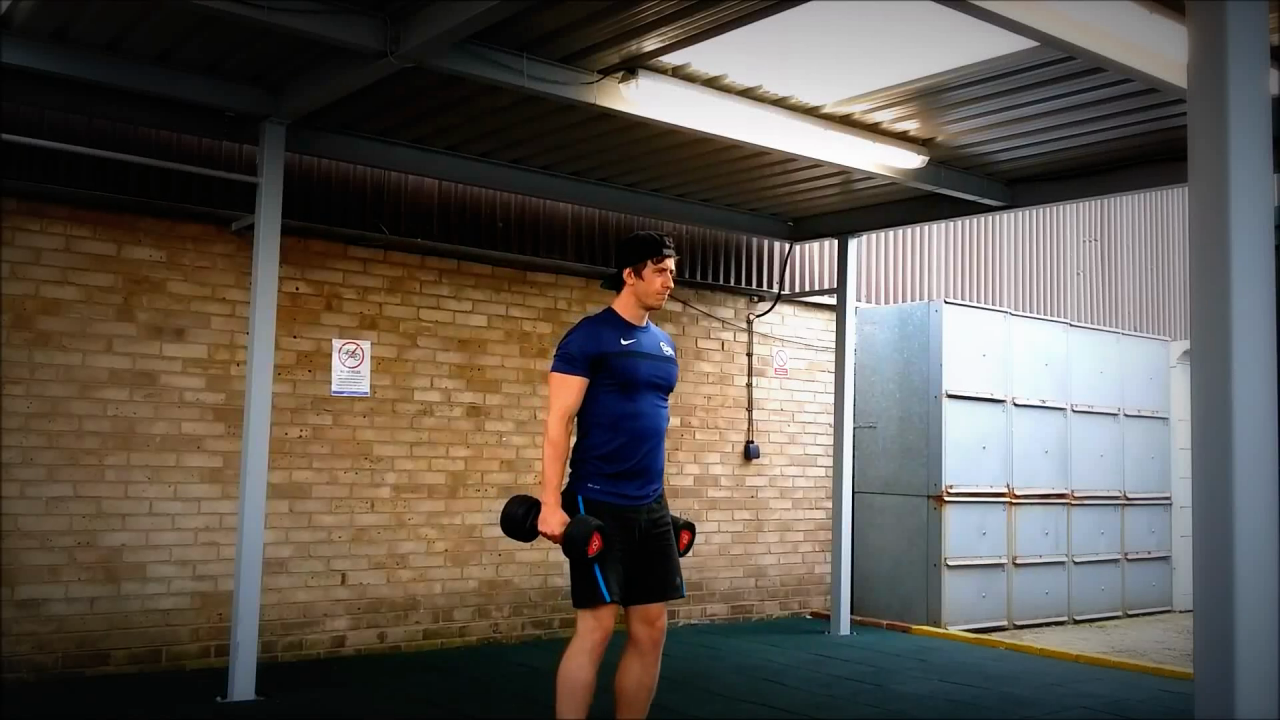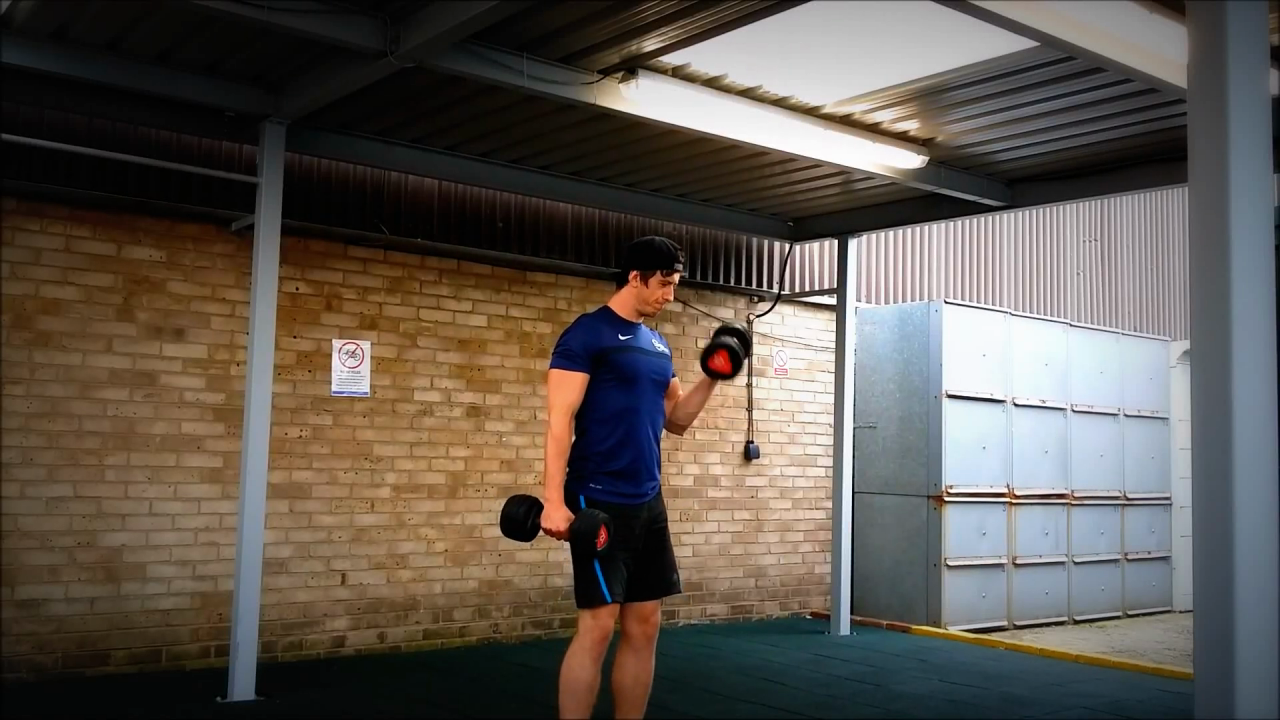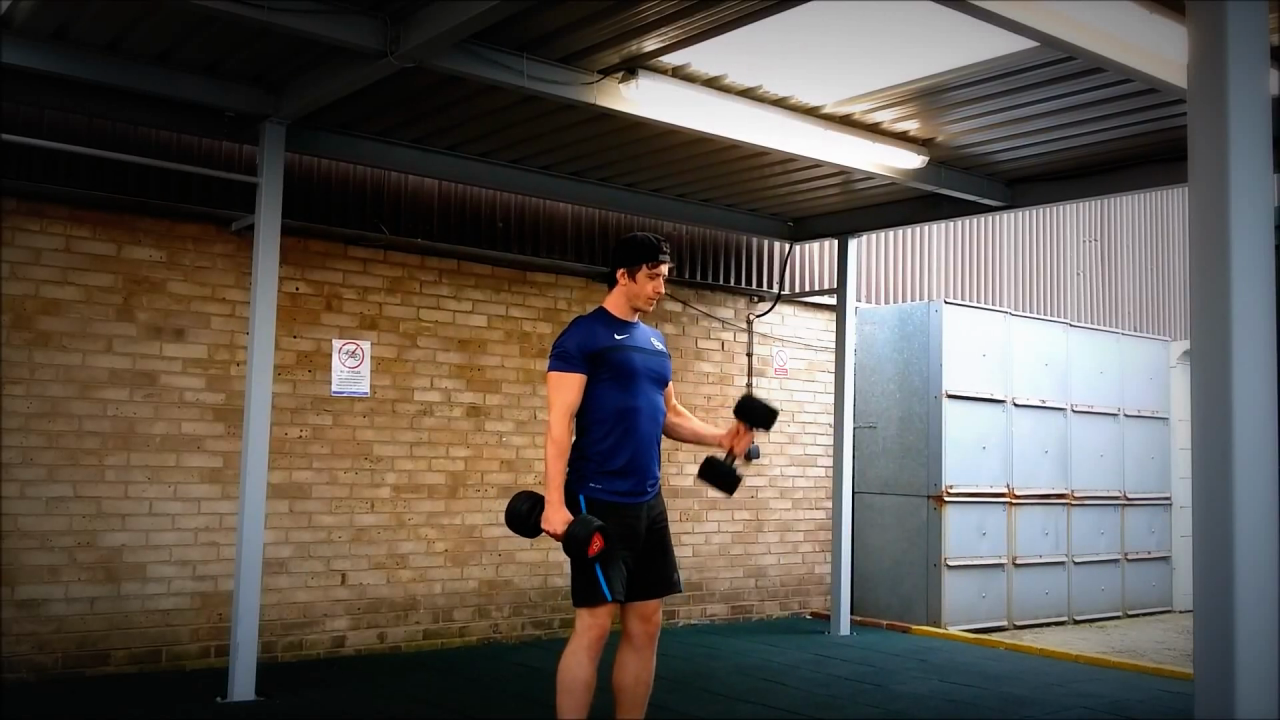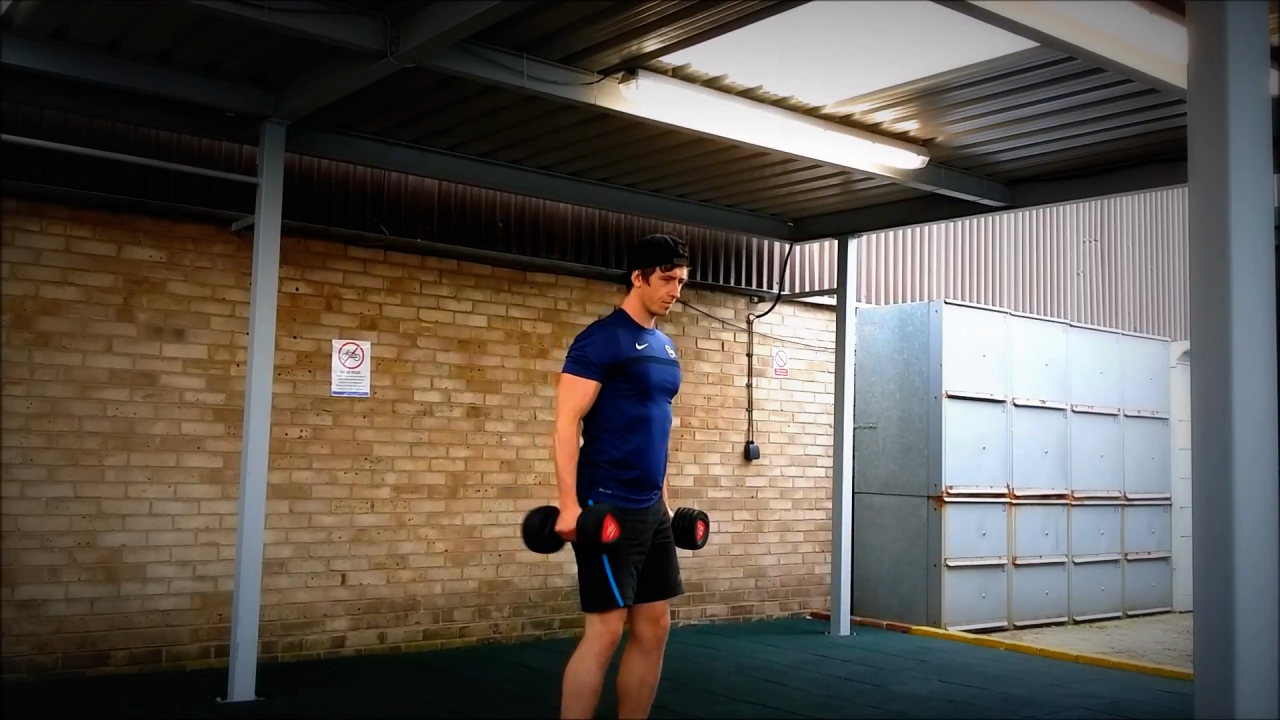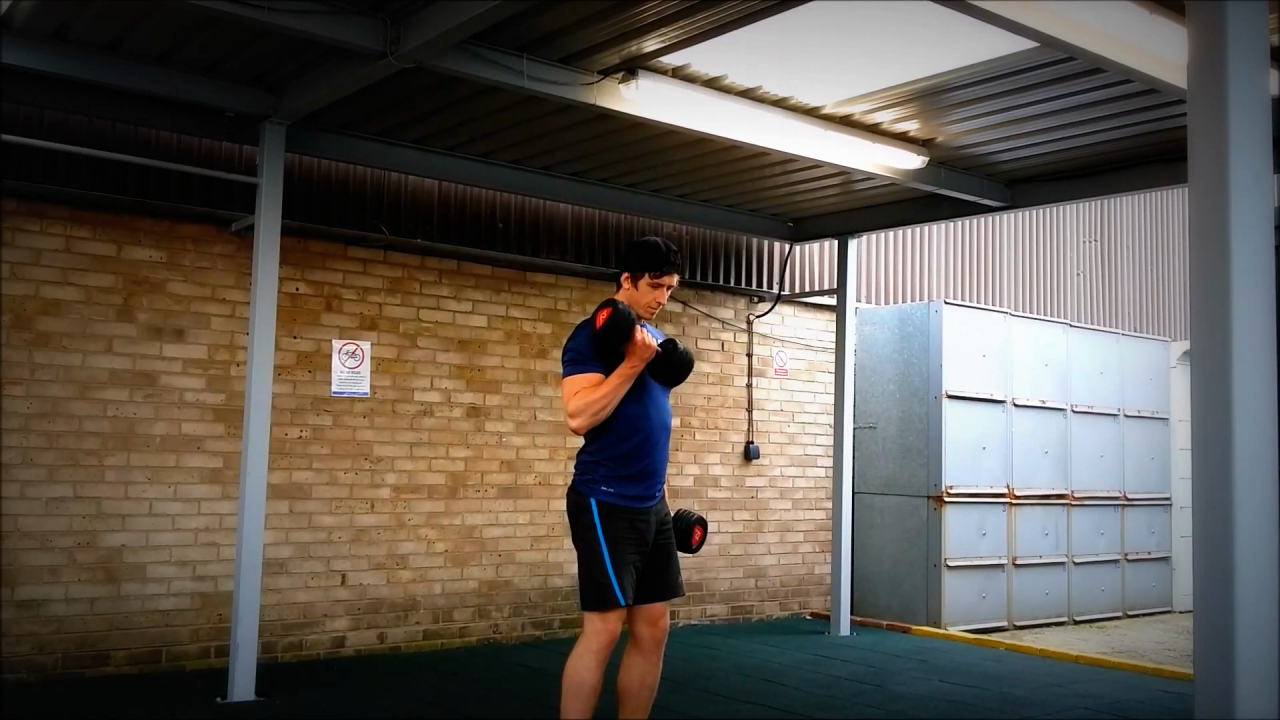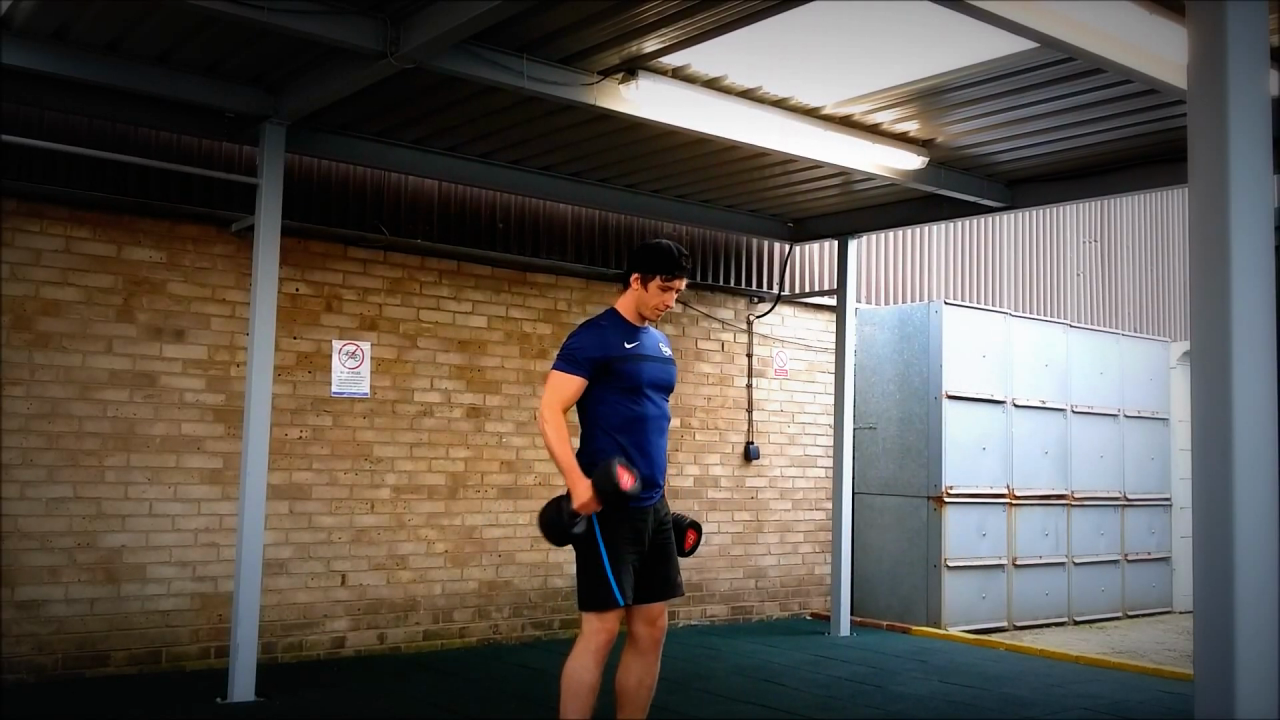
dt=0.7s
person 1, frame 1
left shoulder: (664, 345)
right shoulder: (589, 337)
right elbow: (558, 423)
right wrist: (551, 503)
left hip: (650, 506)
right hip: (598, 503)
left knee: (651, 630)
right knee: (596, 627)
person 1, frame 2
left shoulder: (657, 344)
right shoulder: (587, 334)
left elbow: (675, 418)
right elbow: (560, 420)
left wrist: (711, 378)
right wrist: (554, 499)
left hip: (648, 501)
right hip: (598, 502)
left knee: (644, 626)
right knee: (598, 626)
person 1, frame 3
left shoulder: (655, 341)
right shoulder: (583, 336)
left elbow: (669, 414)
right elbow: (560, 421)
left wrist: (722, 437)
right wrist: (554, 500)
left hip: (646, 500)
right hip: (598, 499)
left knee: (645, 624)
right knee: (594, 624)
person 1, frame 4
left shoulder: (665, 347)
right shoulder: (602, 339)
right elbow: (567, 422)
left wrist: (663, 498)
right wrist: (569, 503)
left hip: (649, 507)
right hip: (606, 505)
left knee: (654, 628)
right knee: (606, 630)
person 1, frame 5
left shoulder: (654, 339)
right shoulder: (593, 335)
right elbow: (578, 416)
right wrist: (631, 364)
left hip: (649, 505)
right hip: (605, 503)
left knee: (652, 628)
right knee: (604, 628)
person 1, frame 6
left shoulder: (660, 344)
right shoulder: (595, 337)
right elbow: (551, 412)
right wrist: (577, 481)
left hip: (651, 505)
right hip: (607, 506)
left knee: (650, 629)
right knee: (601, 629)
